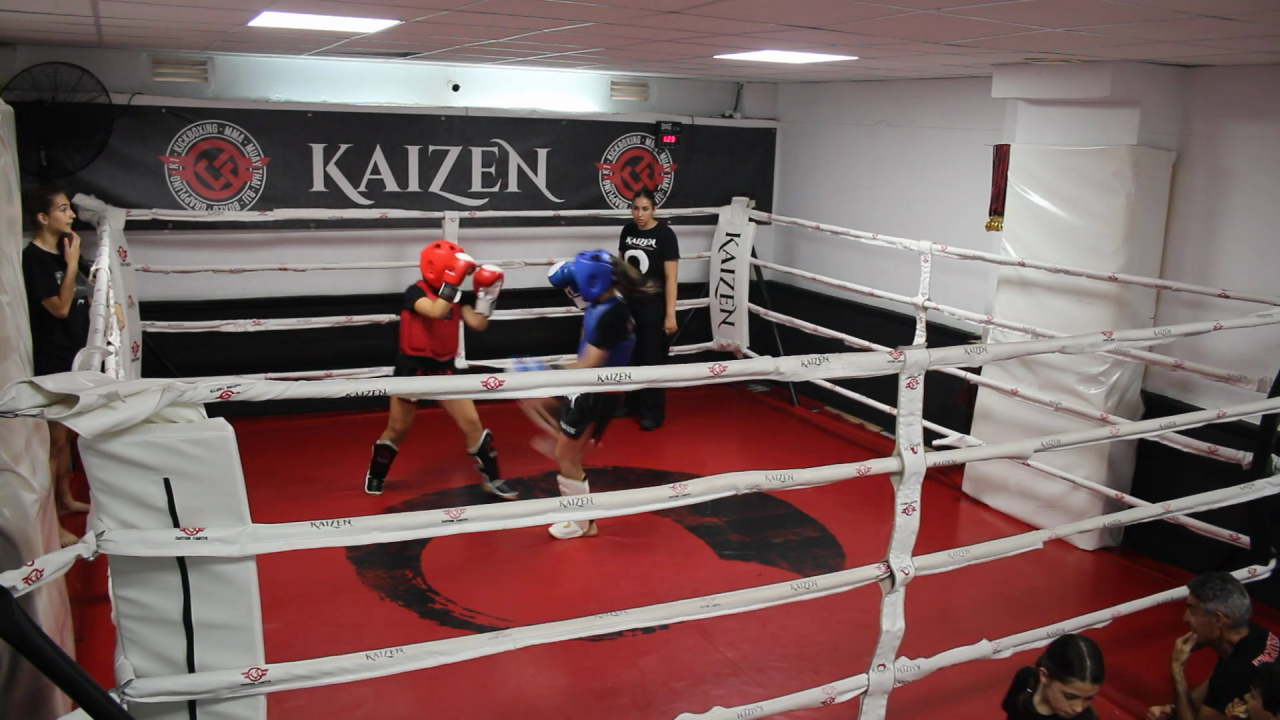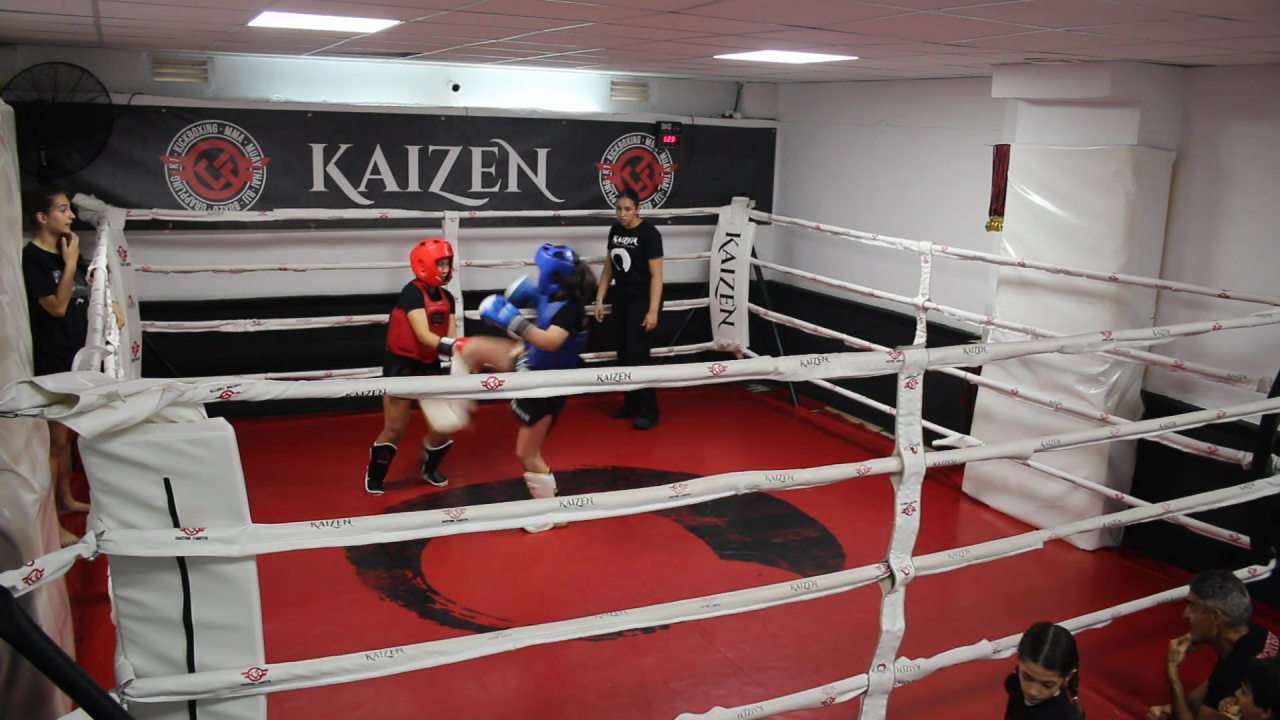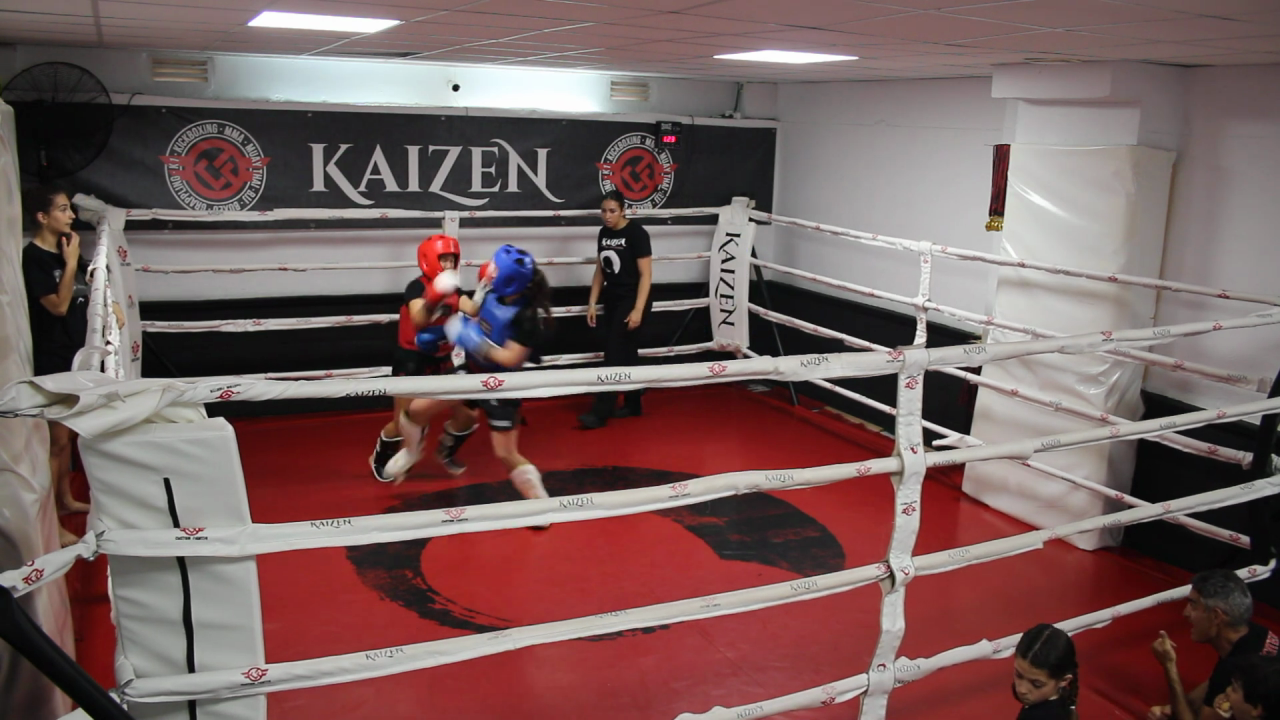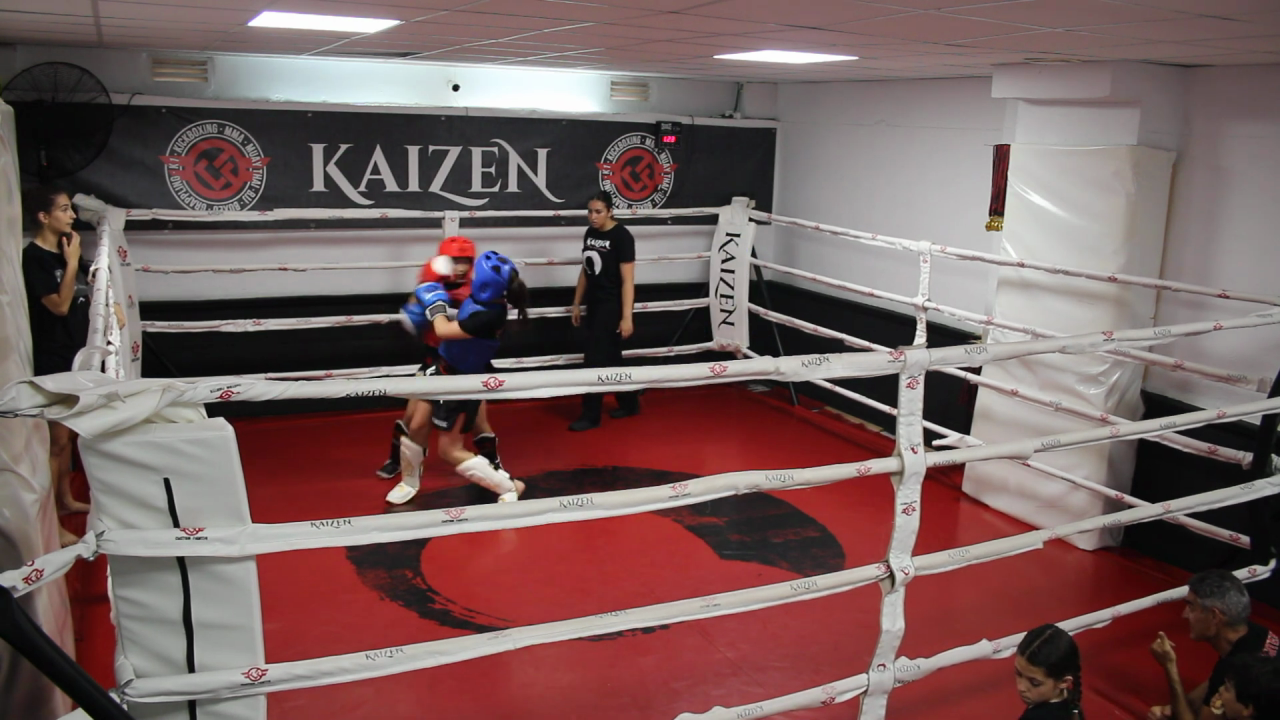
dt=0.3s
person 1, frame 1
left shoulder: (64, 251)
right shoulder: (33, 258)
left elbow: (85, 294)
right elbow: (59, 307)
right wrist: (72, 263)
left hip: (76, 356)
right hip: (52, 360)
left knee: (70, 433)
right knee: (55, 438)
left ankle: (65, 498)
person 1, frame 2
left shoulder: (65, 251)
right shoulder: (33, 257)
left elbow: (87, 294)
right elbow: (56, 306)
left wrist: (109, 305)
right wrist: (71, 263)
left hip: (77, 355)
right hip: (52, 360)
left knee: (72, 432)
right knee: (57, 439)
left ankle: (65, 499)
person 1, frame 3
left shoulder: (66, 251)
right shoulder: (33, 257)
left elbow: (88, 292)
right elbow: (58, 305)
left wrist: (109, 305)
right wrist: (71, 262)
left hip: (77, 356)
right hip: (53, 361)
left knee: (71, 433)
right knee: (57, 439)
left ankle: (66, 499)
person 1, frame 4
left shoulder: (68, 249)
right shoulder: (34, 257)
left elbow: (85, 293)
right elbow: (59, 306)
left wrist: (110, 304)
right wrist: (73, 263)
left hip: (75, 356)
right hip: (53, 361)
left knee: (70, 432)
right knee: (58, 439)
left ankle: (66, 500)
person 2, frame 1
left shoulder: (611, 317)
right shoulder: (610, 302)
left elbow: (588, 365)
right elbow: (589, 306)
right wrist: (572, 288)
left hip: (595, 394)
left knee: (566, 457)
right knee: (533, 401)
left ankle: (583, 522)
person 2, frame 2
left shoulder: (571, 308)
right shoulder: (554, 296)
left elbow: (550, 342)
left wrist: (512, 321)
right wrist: (530, 298)
right hip: (530, 365)
left knee: (527, 452)
right knee: (473, 349)
person 2, frame 3
left shoulder: (527, 319)
right shoulder: (494, 294)
left elbow: (510, 359)
right elbow: (469, 312)
left wrist: (474, 338)
right hip: (472, 373)
left knee: (506, 454)
right knee: (417, 409)
right ankle: (410, 452)
person 2, frame 4
left shoulder: (488, 317)
right shoulder: (481, 300)
left elbow: (445, 332)
left wrist: (435, 303)
right hip: (448, 374)
left knee: (449, 450)
right knee: (415, 428)
left ankle: (507, 487)
right ankle: (409, 482)
person 3, frame 1
left shoulder: (453, 294)
right shoulder: (415, 293)
left elbow: (478, 324)
right elbow: (435, 312)
left wrist: (488, 292)
right wrist: (450, 285)
left hip: (443, 368)
right hip: (412, 368)
left knee: (472, 423)
right knee: (397, 429)
left ankle: (492, 479)
right ankle: (375, 475)
person 3, frame 2
left shoulder: (446, 297)
right shoulder: (412, 293)
left elbow: (450, 338)
right elbow: (424, 335)
right wrist: (457, 348)
left hip: (429, 367)
right hip: (400, 367)
left knee: (443, 426)
right knee: (394, 429)
left ankle: (429, 467)
right ankle: (374, 476)
person 3, frame 3
left shoulder: (452, 290)
right shoulder: (417, 287)
right elbow: (420, 320)
right wrist: (434, 302)
left hip: (440, 360)
right hip: (411, 361)
right ankle: (380, 460)
person 3, frame 4
left shoulder: (474, 291)
right shoulder: (433, 284)
right wrist: (429, 282)
right hip: (434, 358)
right knee: (413, 414)
right ankle: (396, 460)
person 4, frame 1
left shoulder: (664, 234)
right shoulder: (627, 231)
left elbow: (671, 278)
left wrist: (670, 314)
left hip: (654, 306)
right hip: (629, 304)
left knee: (653, 359)
right knee: (631, 355)
left ankle: (653, 412)
right ankle: (633, 404)
person 4, frame 2
left shoulder: (648, 233)
right shoulder: (615, 230)
left elbow: (656, 275)
right elbow: (609, 267)
left wrist: (653, 311)
right wrist: (599, 299)
left hip: (641, 301)
right hip: (620, 300)
left knee: (637, 355)
right knee: (624, 355)
left ankle: (648, 413)
right ankle: (632, 404)
person 4, frame 3
left shoulder: (636, 233)
right shoulder: (604, 233)
left elbow: (645, 274)
left wrist: (638, 310)
right wrist: (592, 303)
left hip: (631, 301)
right hip: (612, 301)
left knee: (614, 355)
right knee: (625, 354)
left ankle: (600, 412)
right ankle: (633, 404)
person 4, frame 4
left shoulder: (621, 236)
right shoulder: (590, 233)
left elbow: (628, 280)
left wrist: (627, 317)
right wrist: (576, 304)
left hip: (612, 305)
right hip: (594, 303)
left knee: (596, 359)
right knee: (609, 357)
left ankle: (590, 415)
right ankle: (629, 403)
